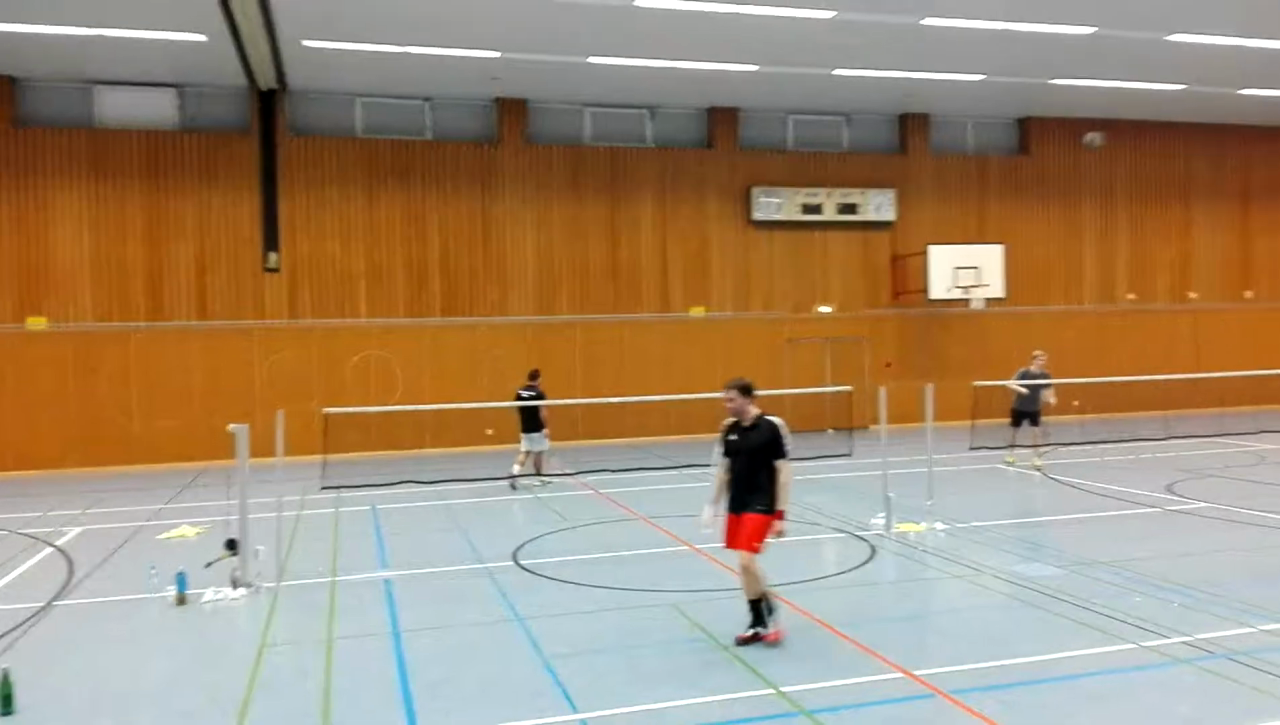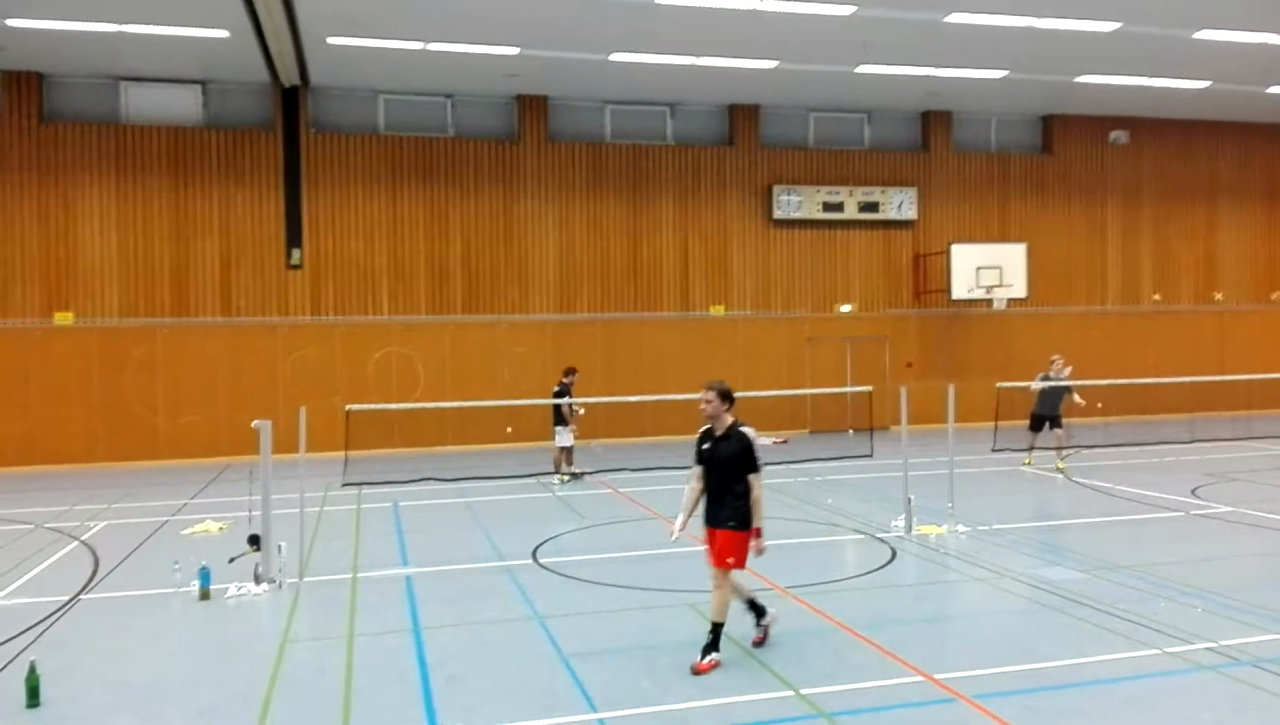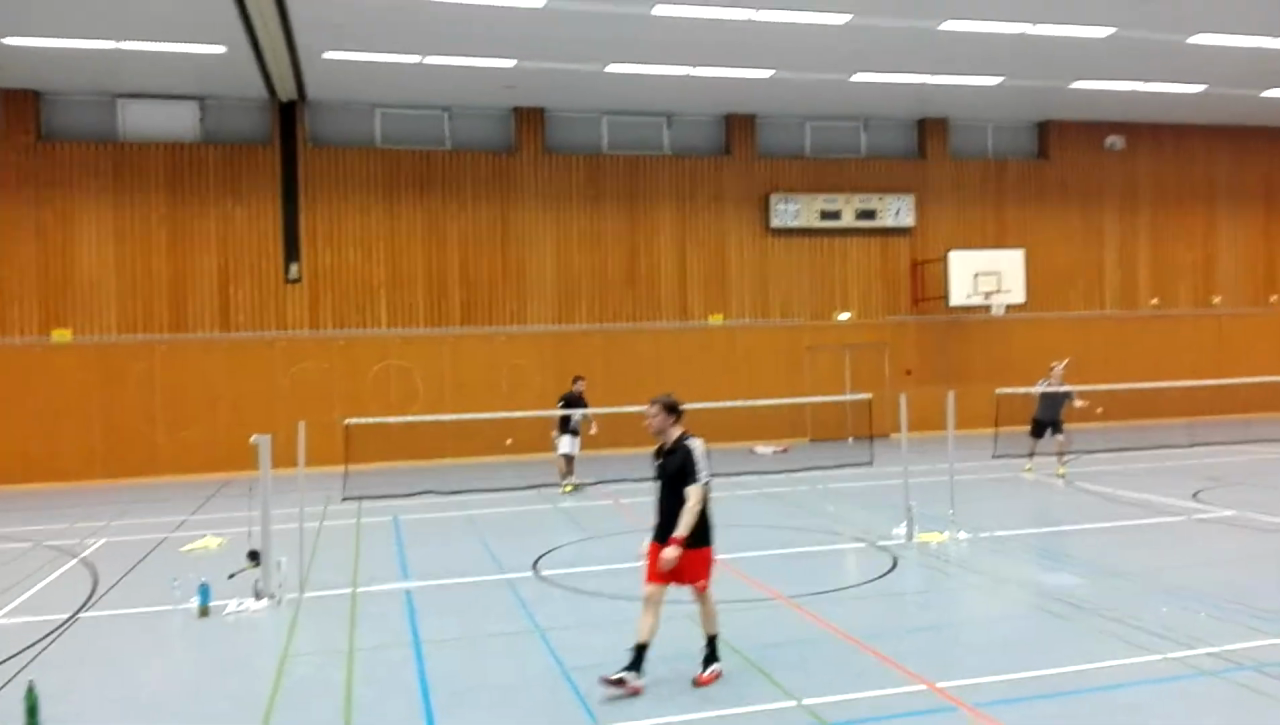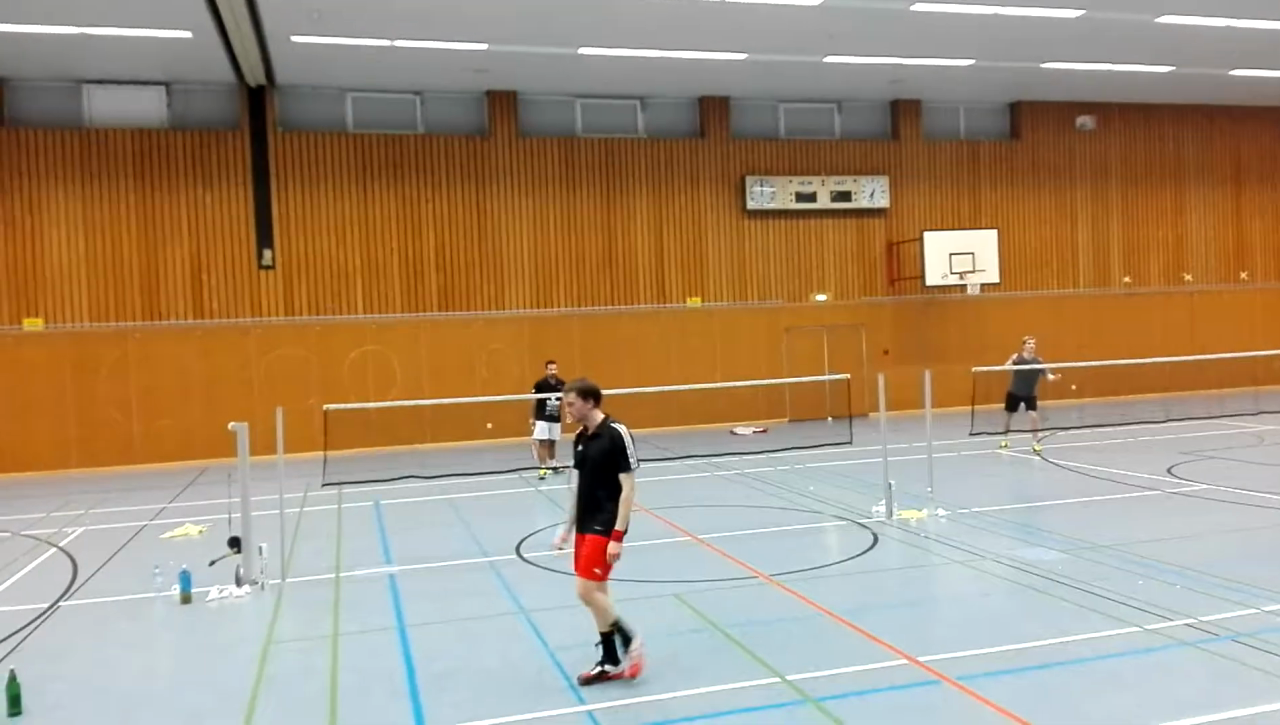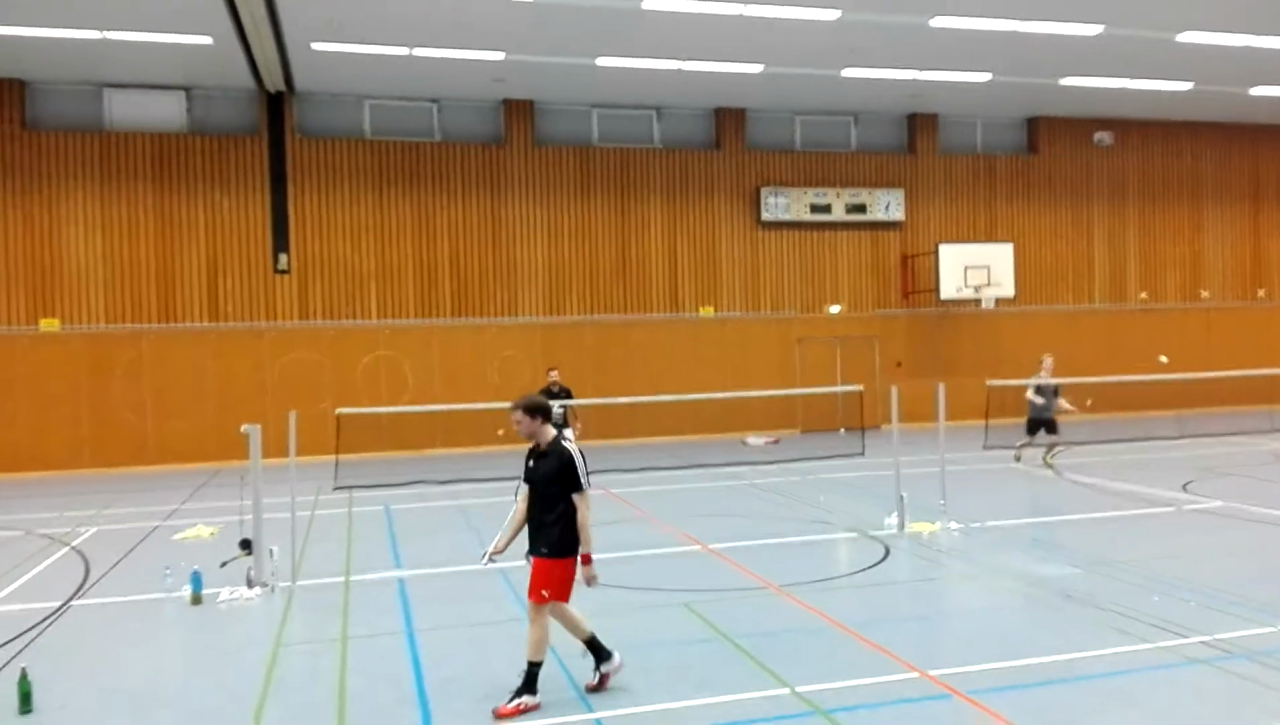
dt=0.4s
person 1, frame 1
left shoulder: (772, 427)
right shoulder: (729, 428)
left elbow: (783, 473)
right elbow: (723, 471)
left wrist: (779, 515)
right wrist: (712, 506)
left hip: (760, 506)
right hip: (735, 506)
left knee: (747, 562)
right knee: (744, 563)
left ankle: (768, 616)
right ankle: (758, 623)
person 1, frame 2
left shoulder: (744, 438)
right shoulder: (703, 436)
left elbow: (756, 489)
right elbow: (696, 481)
left wrist: (757, 532)
right wrist: (683, 516)
left hip: (735, 522)
right hip: (711, 519)
left knee: (720, 580)
right knee: (723, 579)
left ankle: (713, 647)
right ankle: (762, 615)
person 1, frame 3
left shoulder: (693, 448)
right shoulder: (660, 451)
left elbow: (695, 501)
left wrist: (677, 543)
right wrist: (663, 538)
left hip: (692, 540)
right hip: (662, 538)
left knee: (701, 597)
right knee: (650, 598)
left ankle: (712, 661)
right ankle: (633, 672)
person 1, frame 4
left shoulder: (617, 435)
right shoulder: (580, 438)
left elbow: (628, 489)
left wrist: (617, 536)
right wrist: (567, 526)
left hip: (605, 528)
right hip: (585, 527)
left knee: (587, 590)
right knee: (597, 590)
left ankle: (628, 641)
right ankle: (610, 660)
person 1, frame 5
left shoulder: (567, 452)
right shoulder: (533, 454)
left elbow: (582, 509)
right elbow: (525, 503)
left wrist: (586, 558)
right wrist: (504, 540)
left hip: (558, 549)
right hip: (539, 546)
left knee: (538, 613)
right knee: (557, 610)
left ankle: (528, 691)
right ankle: (606, 660)
